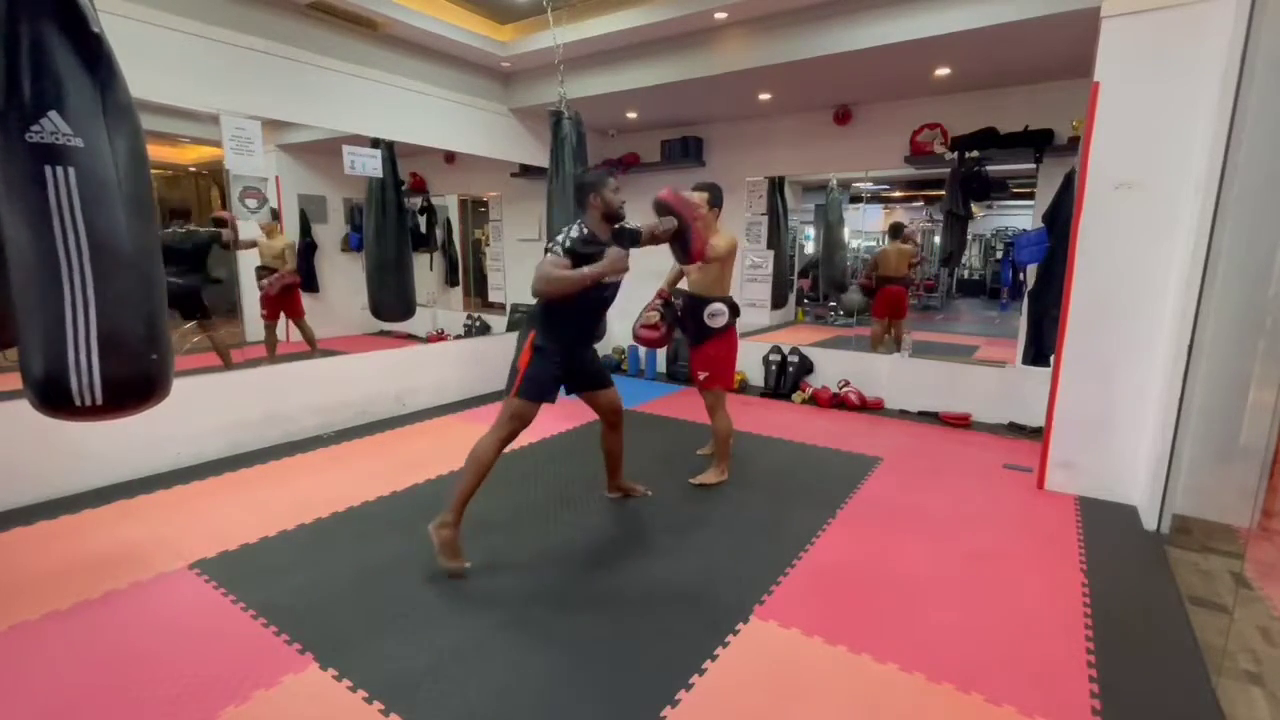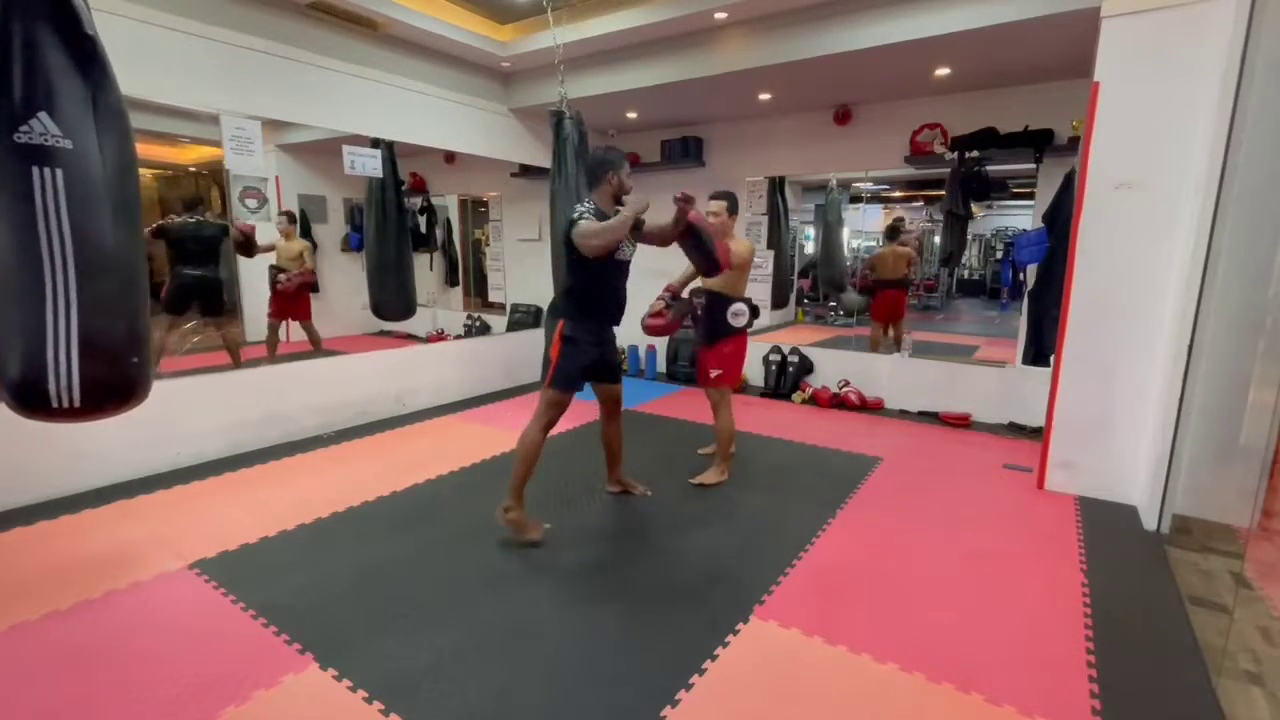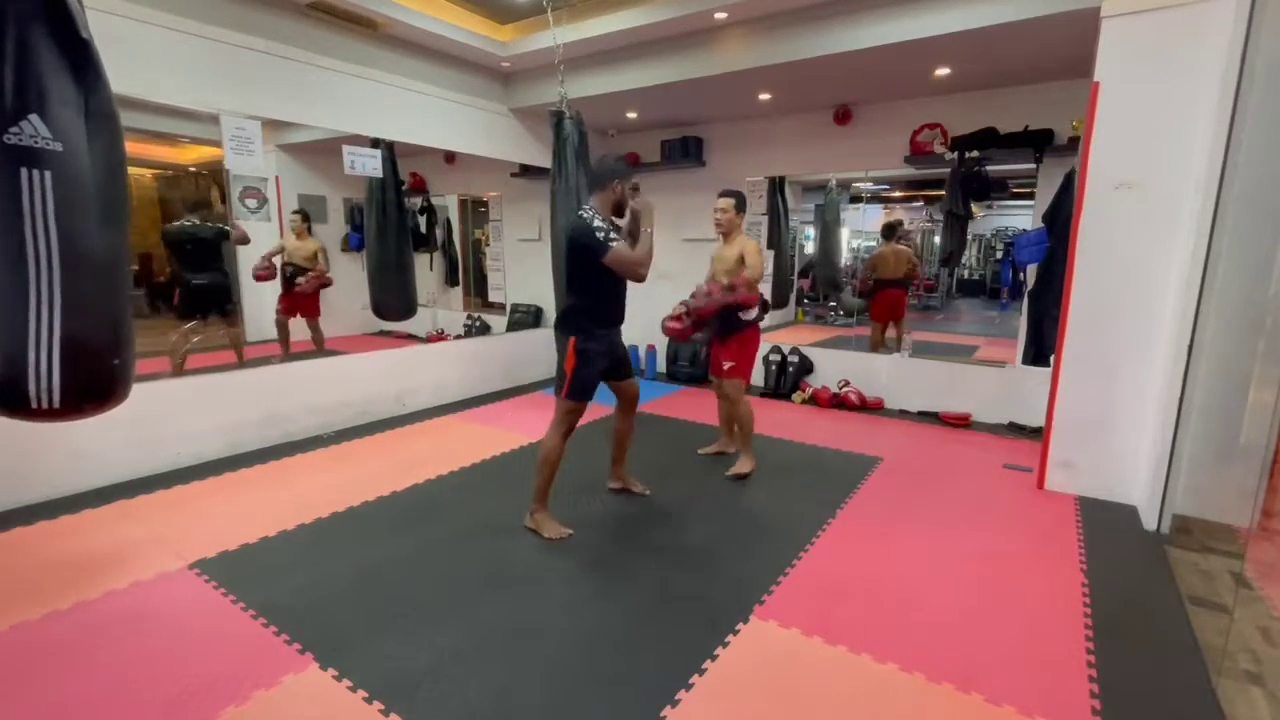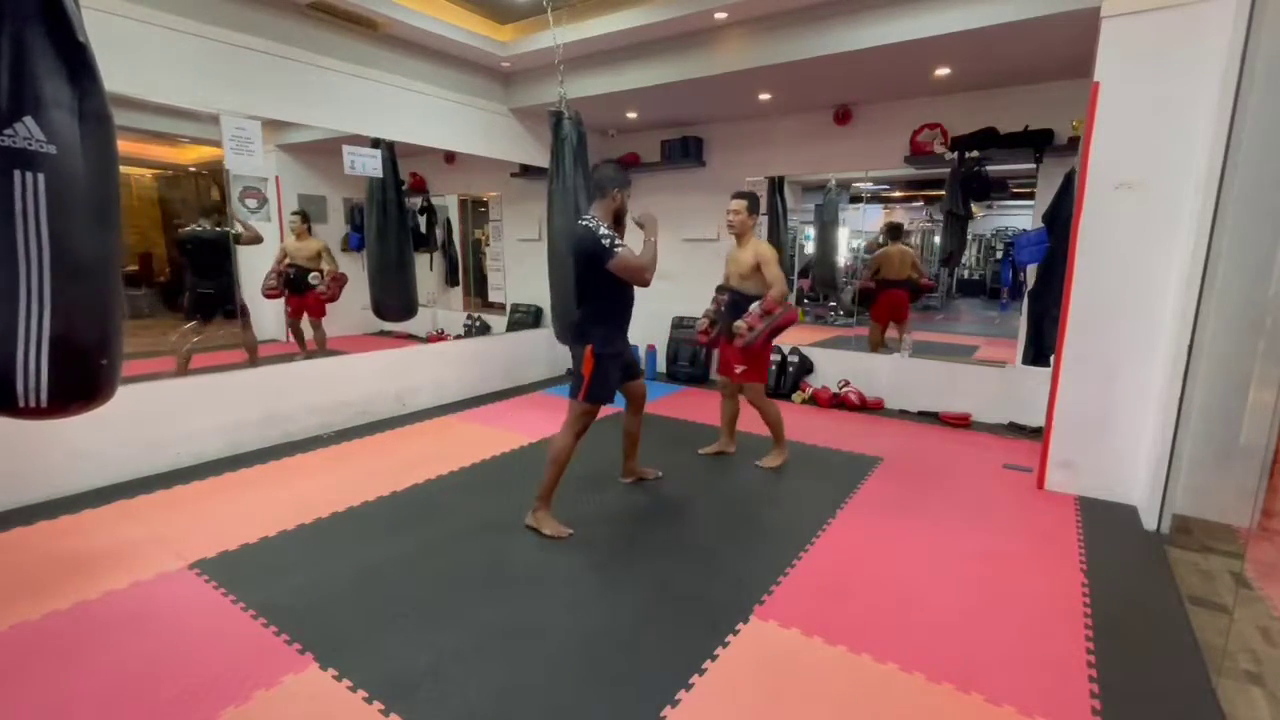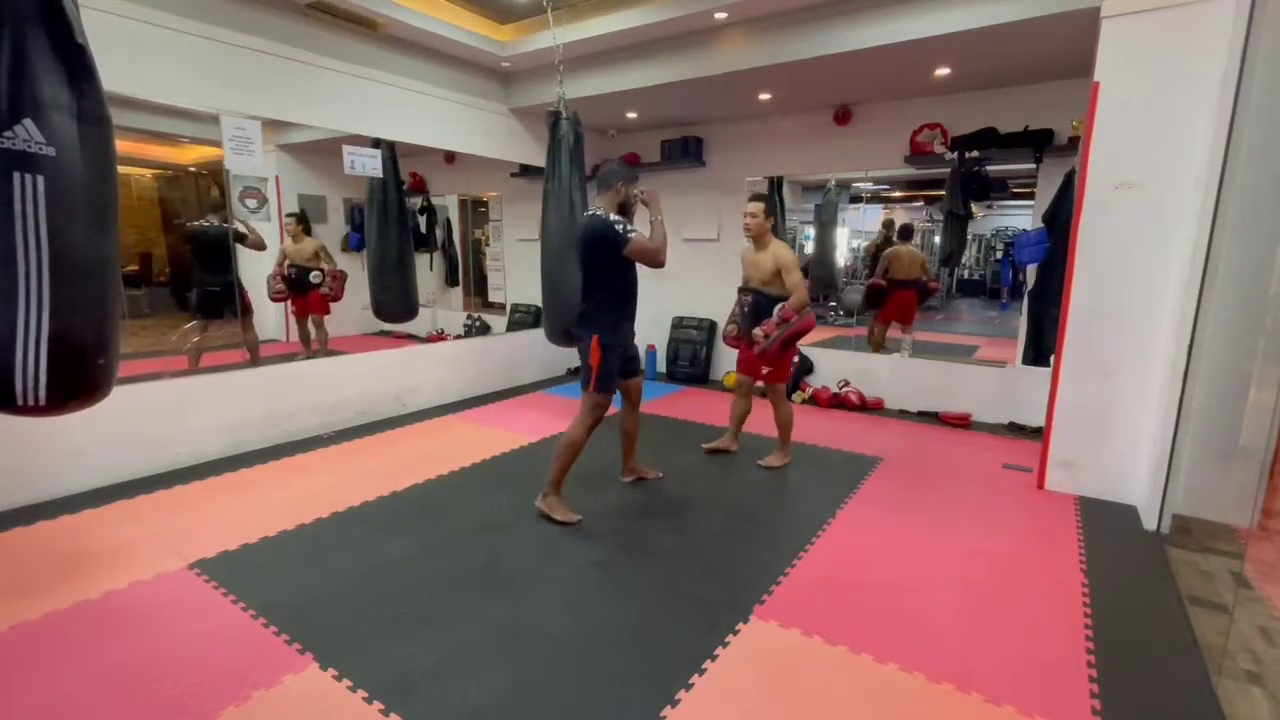
dt=0.2s
person 1, frame 1
left shoulder: (619, 234)
right shoulder: (575, 238)
left elbow: (660, 233)
right elbow: (544, 286)
left wrist: (677, 222)
right wrist: (605, 265)
left hip: (580, 345)
right hip: (545, 342)
left knee: (612, 411)
right knee: (506, 428)
left ankle: (616, 484)
right ankle: (447, 524)
person 1, frame 2
left shoulder: (622, 216)
right shoulder: (584, 214)
left elbow: (665, 237)
right elbow: (591, 246)
left wrist: (681, 213)
right wrist: (627, 213)
left hip: (602, 328)
right hip: (573, 327)
left knee: (612, 404)
right knee: (548, 412)
left ankle: (615, 479)
right ankle: (513, 505)
person 1, frame 3
left shoulder: (605, 223)
right shoulder: (589, 226)
left elbow: (626, 253)
right elbow: (639, 269)
left wrist: (632, 218)
right wrist: (646, 222)
left hip: (606, 332)
right hip: (581, 336)
left knee: (629, 398)
right knee: (565, 421)
left ankle: (617, 475)
right ankle: (538, 510)
person 1, frame 4
left shoulder: (599, 231)
right shoulder: (595, 236)
left elbow: (626, 268)
right elbow: (643, 275)
left wrist: (627, 225)
right wrist: (651, 232)
left hip: (613, 336)
right hip: (596, 341)
left knee: (638, 395)
right knee: (577, 423)
left ankle: (630, 467)
right ankle: (541, 510)
person 1, frame 5
left shoulder: (601, 222)
right shoulder: (605, 225)
left elbow: (634, 249)
right elbow: (658, 256)
left wrist: (635, 214)
right wrist: (655, 211)
left hip: (616, 328)
right hip: (601, 331)
left knee: (633, 393)
right knee: (592, 412)
left ankle: (629, 467)
right ankle: (550, 494)
person 2, frame 1
left shoulder: (725, 242)
left elbow: (706, 254)
right elbow: (670, 283)
left hip: (717, 332)
right hip: (697, 330)
left knee: (714, 399)
right knee: (709, 396)
left ankle: (720, 468)
right ankle: (721, 441)
person 2, frame 2
left shoulder: (743, 248)
left elbow: (731, 260)
right elbow: (683, 280)
right wrist: (665, 299)
left hip: (730, 333)
right hip: (708, 331)
left knee: (721, 398)
right knee: (713, 392)
left ankle: (720, 469)
right ankle: (725, 442)
person 2, frame 3
left shoulder: (748, 246)
right shoulder: (719, 250)
left elbow: (756, 274)
right elbow: (709, 285)
left wrist: (725, 288)
left hip: (741, 328)
right hip: (721, 328)
left knee: (734, 391)
right knee: (720, 387)
left ankle: (747, 454)
right ankle: (727, 441)
person 2, frame 4
left shoulder: (762, 251)
right shoulder: (732, 252)
left elbow: (780, 289)
right wrist: (710, 317)
right hip: (730, 330)
left knee: (754, 394)
right knee: (726, 387)
left ankle: (780, 448)
right ankle: (726, 441)
person 2, frame 5
left shoulder: (783, 255)
right shoulder: (748, 252)
left elbow: (801, 297)
right wrist: (738, 321)
right hip: (753, 330)
left knee: (776, 393)
right knee: (742, 384)
left ankle: (783, 451)
right ankle: (731, 438)
